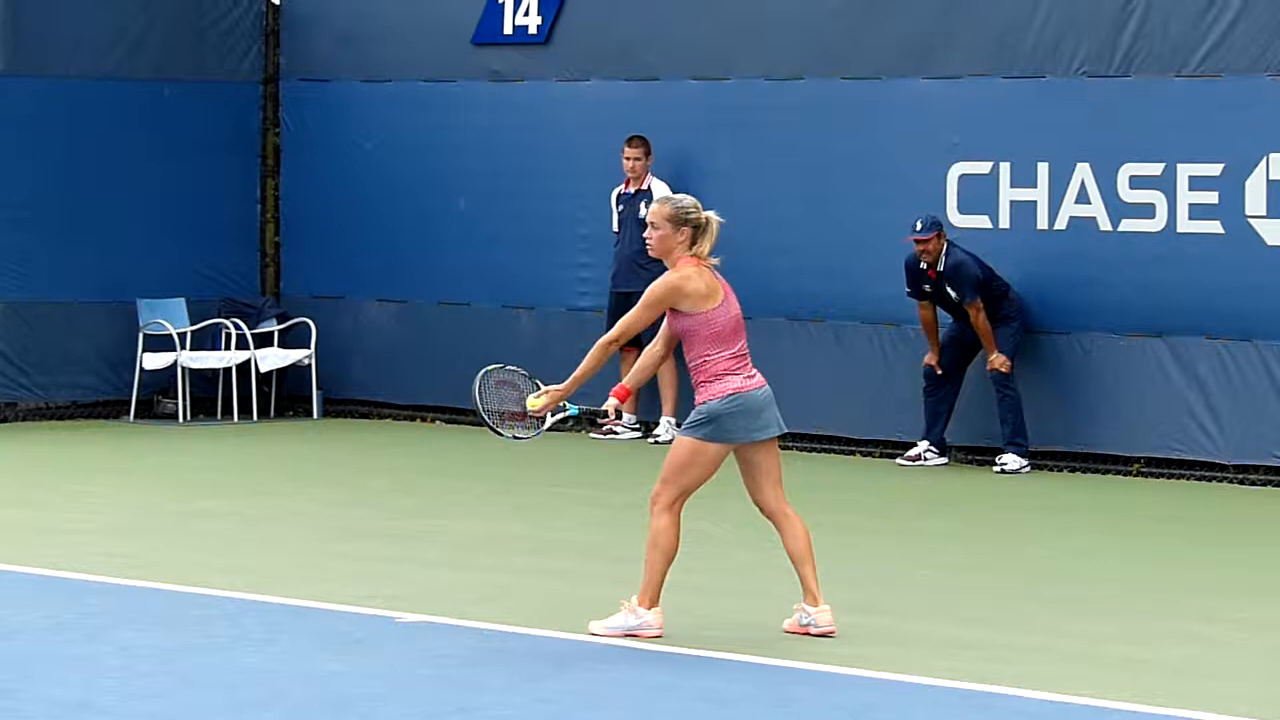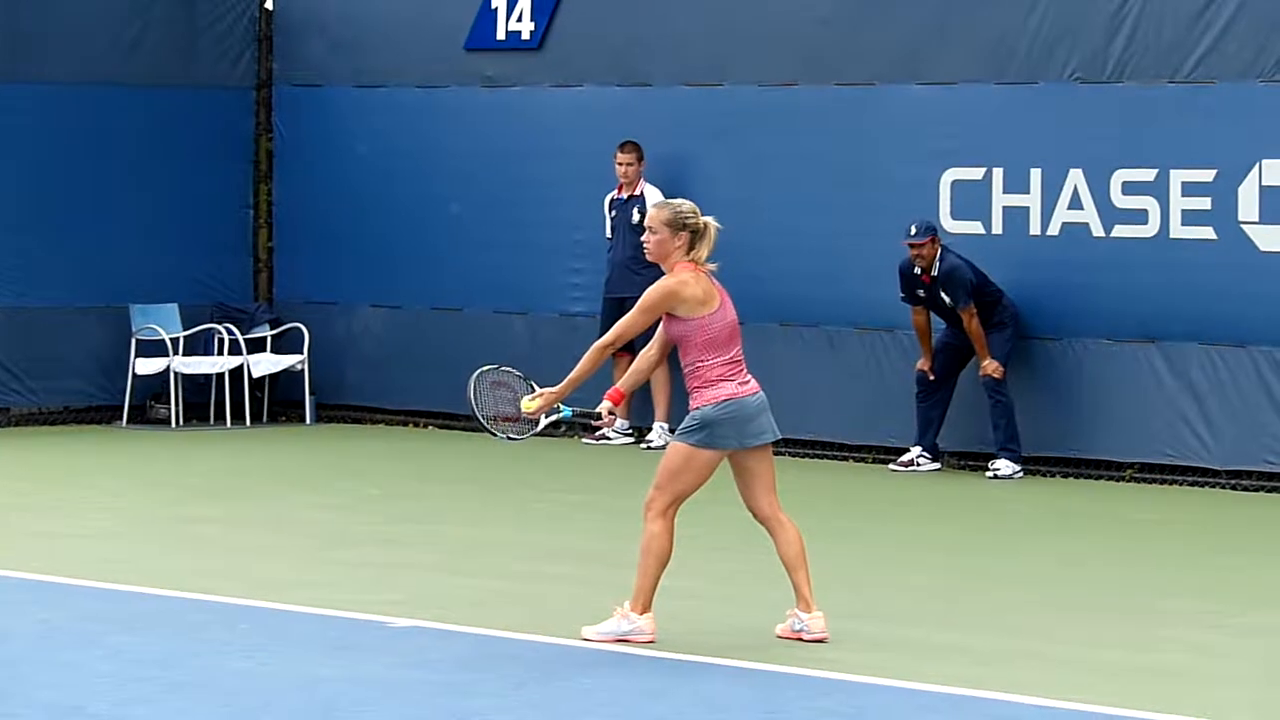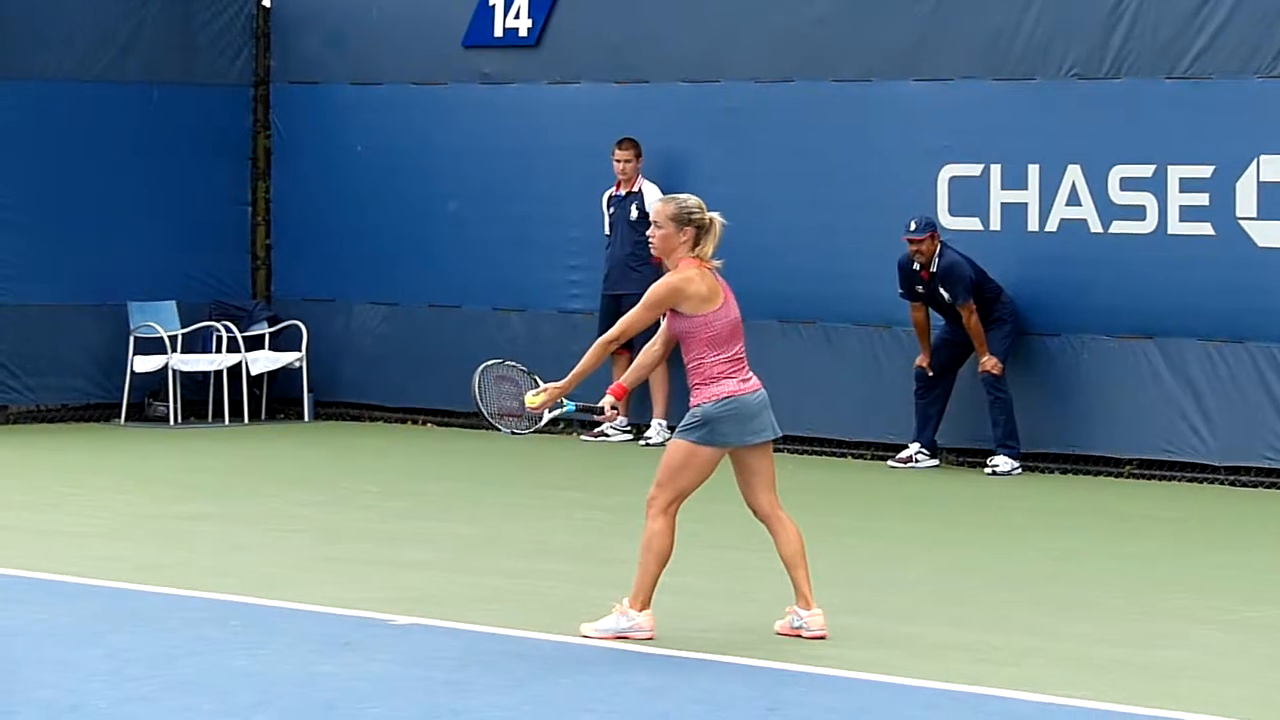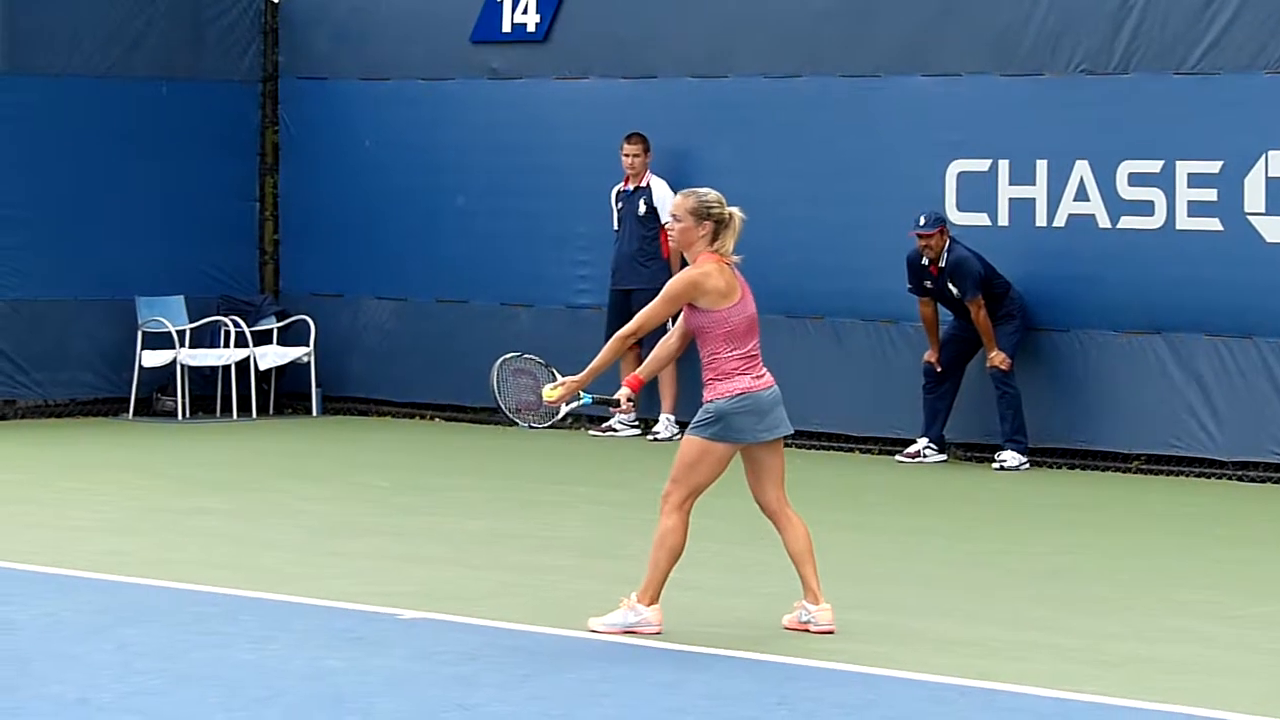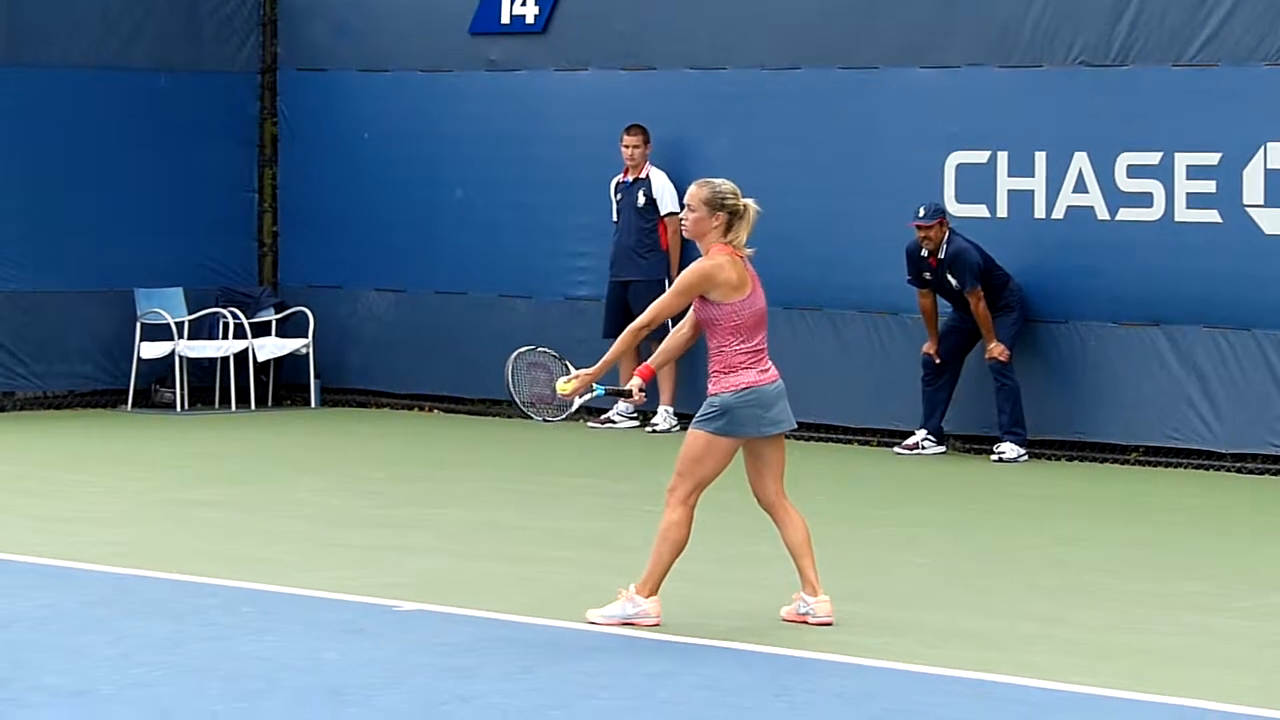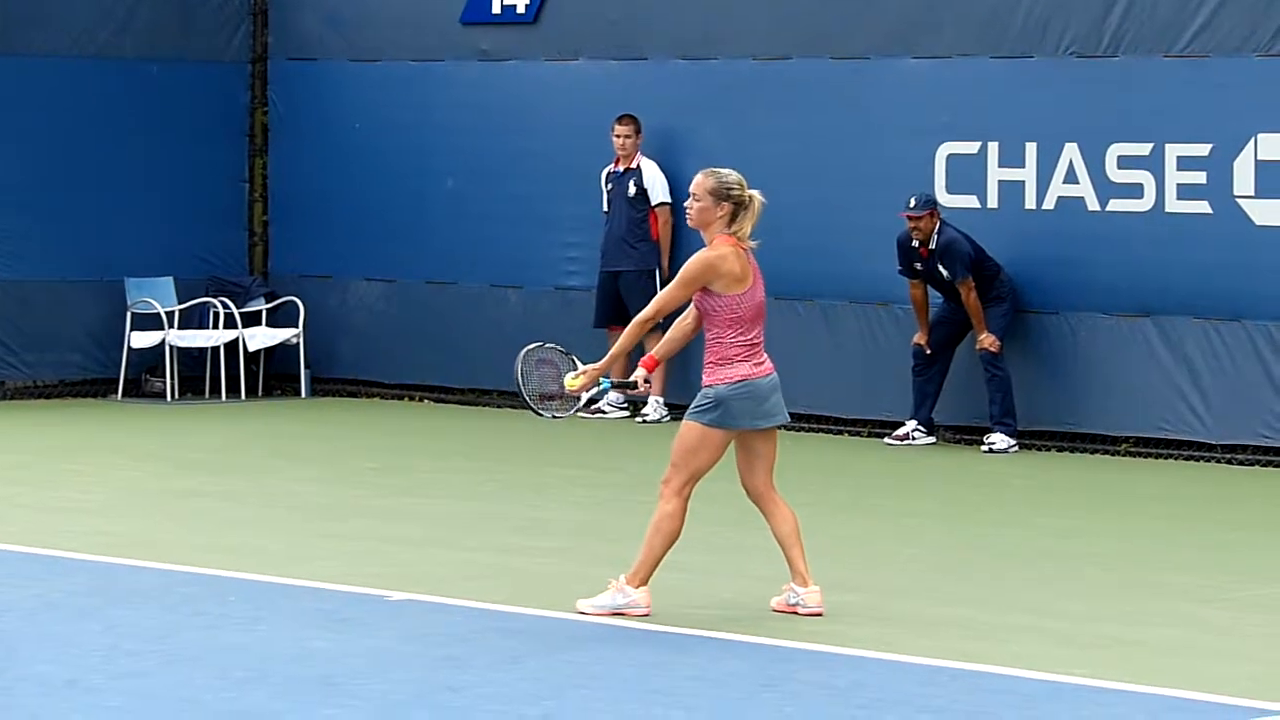
dt=0.7s
person 1, frame 1
left shoulder: (677, 281)
right shoulder: (700, 275)
left elbow: (612, 340)
right elbow: (660, 347)
left wrist: (566, 389)
right wrist: (620, 394)
left hip: (722, 405)
right hip: (754, 397)
left knee: (664, 502)
right knee: (775, 505)
left ankle: (645, 611)
right ankle: (815, 609)
person 1, frame 2
left shoulder: (674, 285)
right shoulder: (696, 279)
left elbow: (608, 343)
right elbow: (654, 350)
left wrist: (560, 391)
right wrist: (615, 397)
left hip: (716, 410)
right hip: (749, 403)
left knee: (658, 507)
right knee: (769, 511)
left ankle: (637, 616)
right ankle: (808, 615)
person 1, frame 3
left shoulder: (679, 282)
right shoulder: (702, 275)
left elbow: (612, 339)
right elbow: (659, 345)
left wrist: (564, 386)
right wrist: (618, 391)
left hip: (717, 408)
right hip: (749, 400)
left knee: (660, 504)
right knee: (768, 508)
left ankle: (636, 613)
right ankle: (807, 612)
person 1, frame 4
left shoulder: (697, 277)
right shoulder: (720, 270)
left elbow: (629, 332)
right elbow: (676, 338)
left wrist: (581, 380)
right wrist: (634, 383)
left hip: (729, 404)
right hip: (762, 396)
left knee: (674, 501)
right knee: (776, 504)
left ankle: (644, 607)
right ankle: (816, 606)
person 1, frame 5
left shoulder: (710, 268)
right shoulder: (733, 262)
left elbow: (643, 324)
right elbow: (687, 329)
left wrist: (595, 372)
right wrist: (644, 373)
left hip: (734, 397)
right hip: (765, 390)
left knee: (680, 496)
right knee: (773, 498)
left ankle: (643, 599)
right ankle: (814, 598)
person 1, frame 6
left shoulder: (712, 258)
right shoulder: (738, 252)
left elbow: (648, 316)
right elbow: (691, 319)
left wrist: (602, 366)
right wrist: (648, 364)
left hip: (728, 389)
right hip: (760, 383)
left knee: (674, 488)
right knee: (763, 490)
left ankle: (632, 589)
right ankle: (805, 588)
person 2, frame 1
left shoulder: (659, 190)
right shoulder: (617, 194)
left wrist: (667, 276)
right wrist: (622, 268)
left hip: (651, 284)
right hip: (621, 284)
right knee: (627, 349)
left ankle: (668, 422)
right ankle: (628, 420)
person 2, frame 2
left shoulder: (652, 196)
right shoulder: (610, 200)
left wrist: (660, 280)
right wrist: (615, 274)
left hip: (644, 289)
right hip: (614, 289)
right knee: (620, 354)
left ankle: (661, 427)
right ankle: (620, 426)
person 2, frame 3
left shoulder: (650, 193)
right shoulder: (608, 197)
right wrist: (612, 274)
left hip: (643, 287)
right hip: (613, 286)
right knee: (619, 352)
left ankle: (659, 424)
right ankle: (619, 422)
person 2, frame 4
left shoulder: (658, 189)
right shoulder: (617, 193)
right wrist: (621, 271)
left hip: (651, 283)
right hip: (621, 282)
left knee: (659, 349)
right knee: (627, 347)
left ankle: (667, 420)
right ankle: (626, 417)
person 2, frame 5
left shoulder: (658, 180)
right shoulder: (616, 184)
left elbow: (674, 228)
left wrist: (673, 273)
right wrist: (620, 263)
left hip: (650, 275)
right hip: (620, 274)
left knee: (659, 340)
left ankle: (666, 412)
right ankle: (625, 408)
person 2, frame 6
left shoulder: (649, 170)
right shoulder: (607, 174)
left elbow: (665, 218)
left wrist: (664, 262)
right wrist: (611, 253)
left hip: (641, 266)
right hip: (610, 264)
left knee: (650, 330)
right knee: (615, 329)
left ankle: (656, 402)
right ankle: (615, 399)
person 3, frame 1
left shoulder: (959, 264)
right shoulder: (914, 264)
left elbow: (977, 312)
right elbow: (926, 307)
left wrist: (993, 354)
right wrist: (934, 351)
left hip: (1003, 316)
right hip: (964, 321)
left knee: (999, 373)
right knee: (935, 372)
left ankle: (1016, 454)
right ankle: (933, 447)
person 3, frame 2
left shoulder: (953, 269)
right shoulder: (907, 269)
left elbow: (970, 317)
right elbow: (919, 313)
left wrist: (985, 359)
right wrist: (926, 356)
left hip: (996, 321)
right hip: (957, 326)
left knee: (992, 379)
right knee: (928, 377)
left ankle: (1009, 459)
right ankle: (925, 452)
person 3, frame 3
left shoulder: (952, 265)
right shoulder: (907, 265)
left elbow: (969, 313)
right elbow: (918, 309)
left wrist: (984, 356)
right wrist: (925, 353)
left hip: (996, 318)
right hip: (956, 323)
left knee: (991, 375)
right knee: (926, 374)
left ankle: (1007, 456)
right ankle: (923, 449)
person 3, frame 4
left shoulder: (961, 261)
right shoulder: (915, 260)
left elbow: (978, 309)
right elbow: (927, 304)
left wrist: (992, 351)
right wrist: (934, 348)
left hip: (1004, 313)
right hip: (965, 318)
left knee: (999, 370)
right knee: (935, 369)
left ankle: (1015, 451)
right ankle: (931, 444)
person 3, frame 5
left shoulder: (961, 252)
right shoulder: (915, 251)
left elbow: (977, 300)
right elbow: (926, 296)
left wrist: (991, 343)
right wrist: (933, 340)
left hip: (1003, 306)
right hip: (964, 310)
left knee: (998, 362)
right knee: (933, 361)
left ankle: (1013, 442)
right ankle: (930, 435)
person 3, frame 6
left shoulder: (951, 243)
right shoulder: (906, 242)
left elbow: (968, 291)
right elbow: (917, 287)
left wrist: (982, 333)
right wrist: (923, 331)
left hip: (993, 296)
right hip: (955, 301)
left knee: (989, 353)
right knee: (924, 351)
left ankle: (1004, 433)
right ankle: (920, 426)
